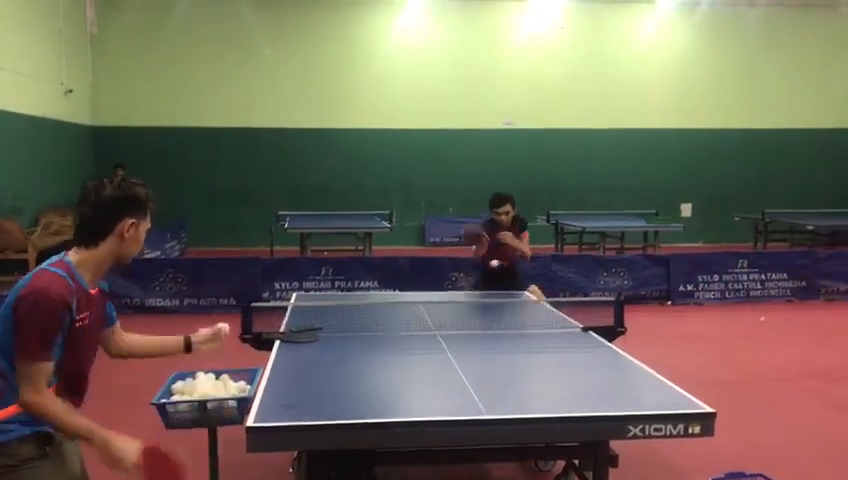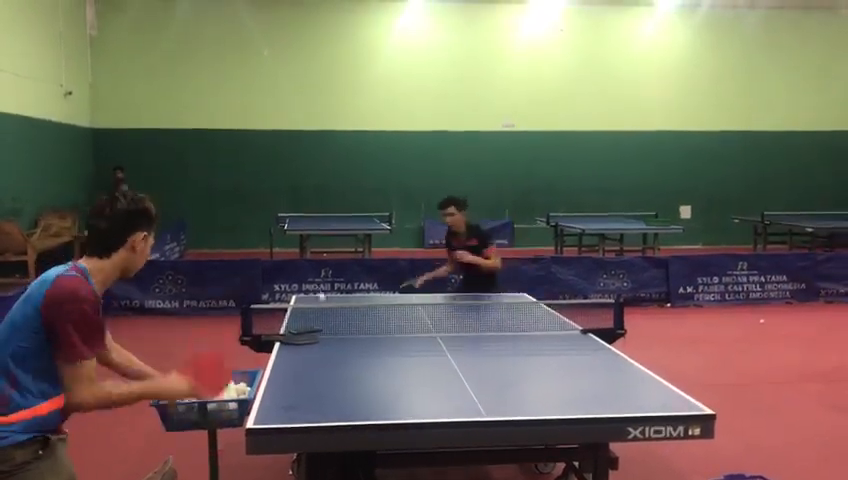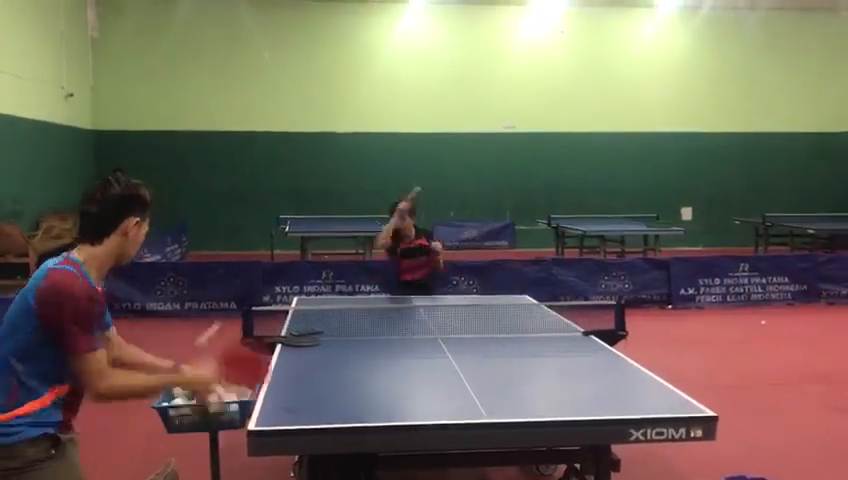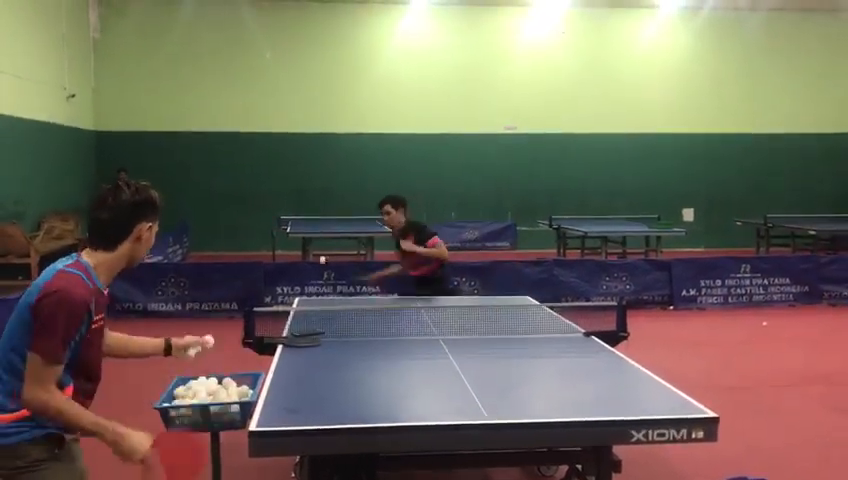
dt=0.4s
person 1, frame 1
left shoulder: (91, 284)
right shoulder: (48, 293)
left elbow: (115, 342)
right elbow: (33, 396)
left wrist: (190, 342)
right wrist: (106, 441)
left hip: (51, 433)
right hip: (25, 441)
person 1, frame 2
left shoulder: (73, 283)
right shoulder: (72, 294)
left elbow: (107, 352)
right elbow: (82, 394)
left wrist: (165, 383)
right wrist: (158, 388)
left hip: (33, 435)
person 1, frame 3
left shoulder: (84, 282)
right shoulder: (67, 287)
left elbow: (114, 349)
right elbow: (101, 384)
left wrist: (179, 369)
right wrist: (181, 379)
left hip: (44, 433)
right hip: (27, 440)
person 1, frame 4
left shoulder: (79, 274)
right shoulder: (69, 292)
left elbow: (97, 342)
right elbow: (37, 395)
left wrist: (169, 345)
right wrist: (115, 435)
left hip: (42, 433)
right hip: (30, 440)
